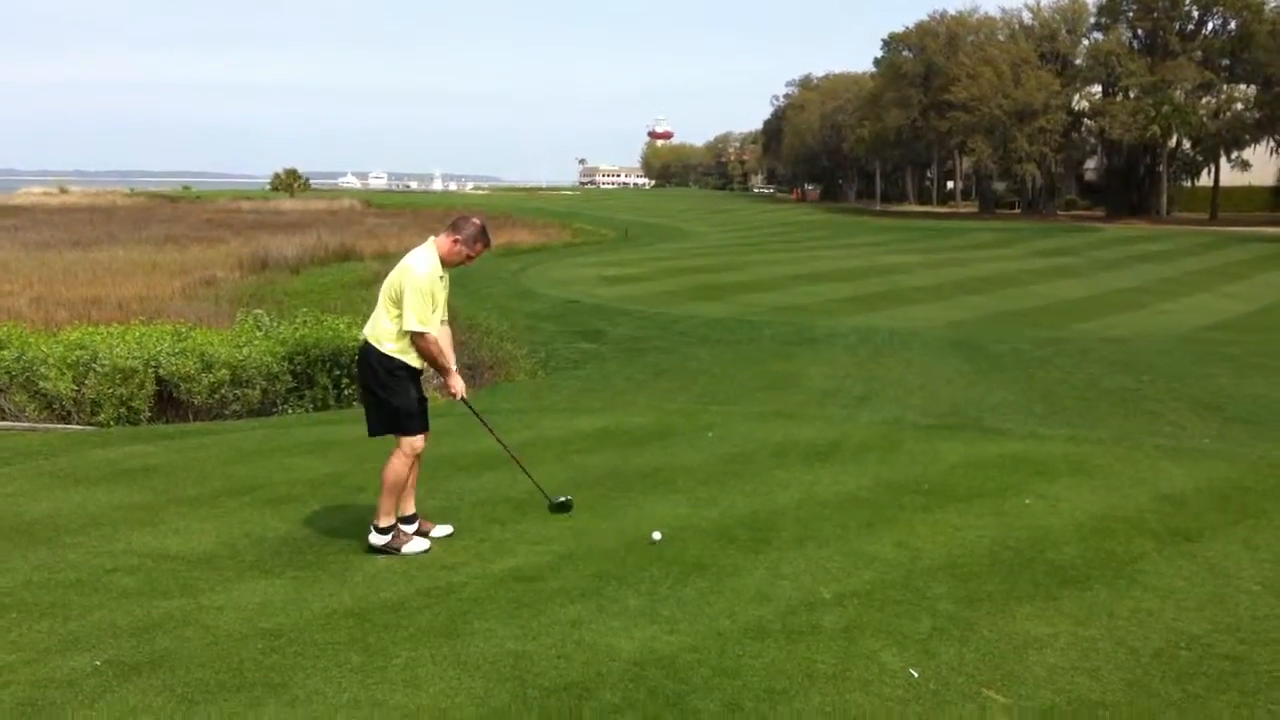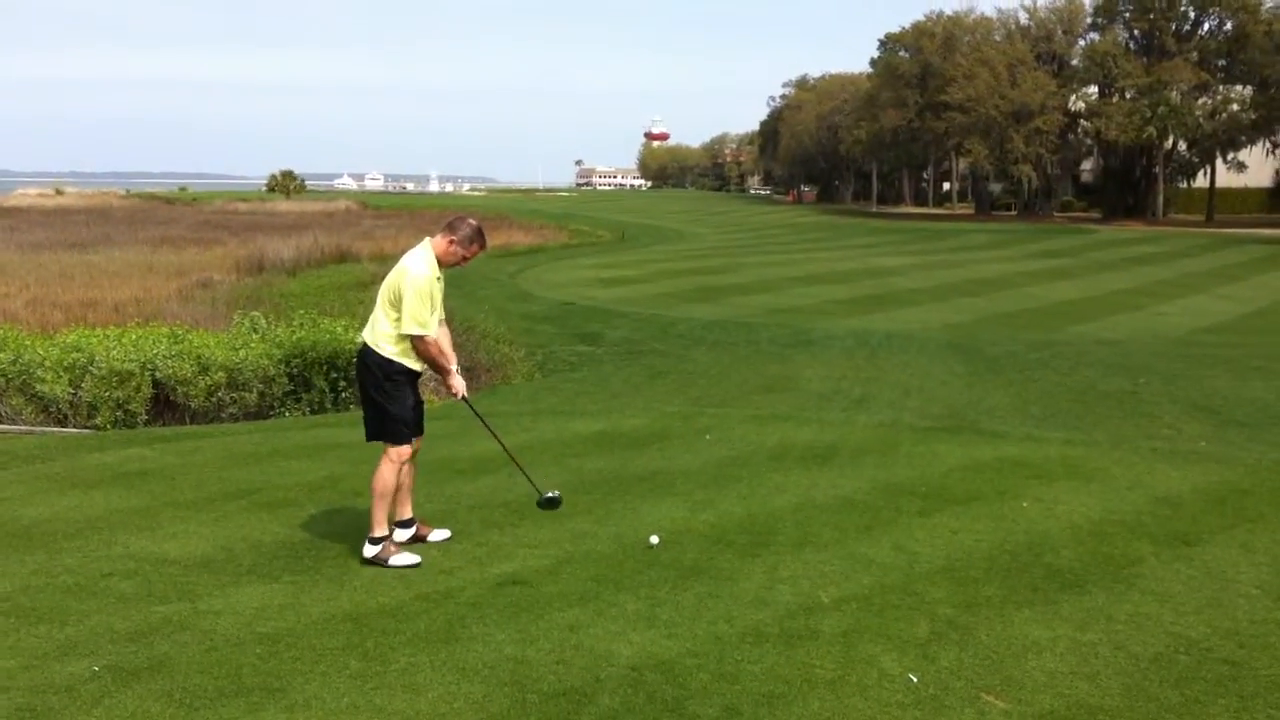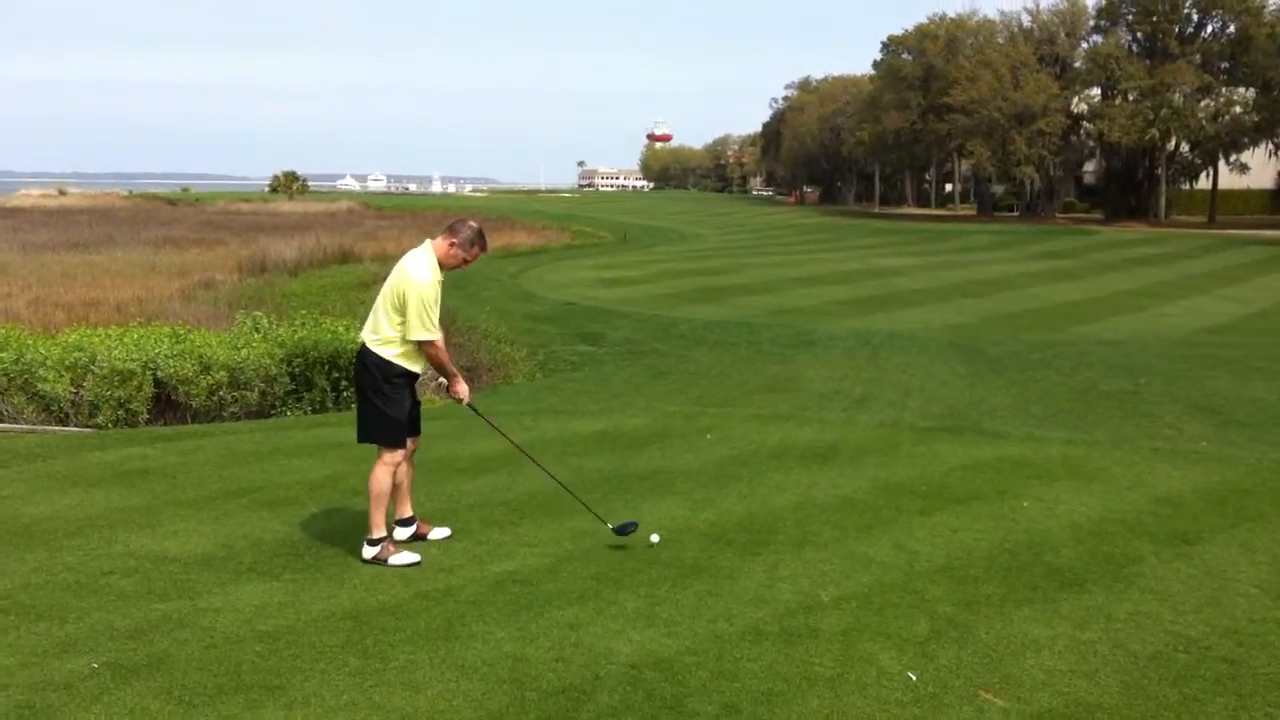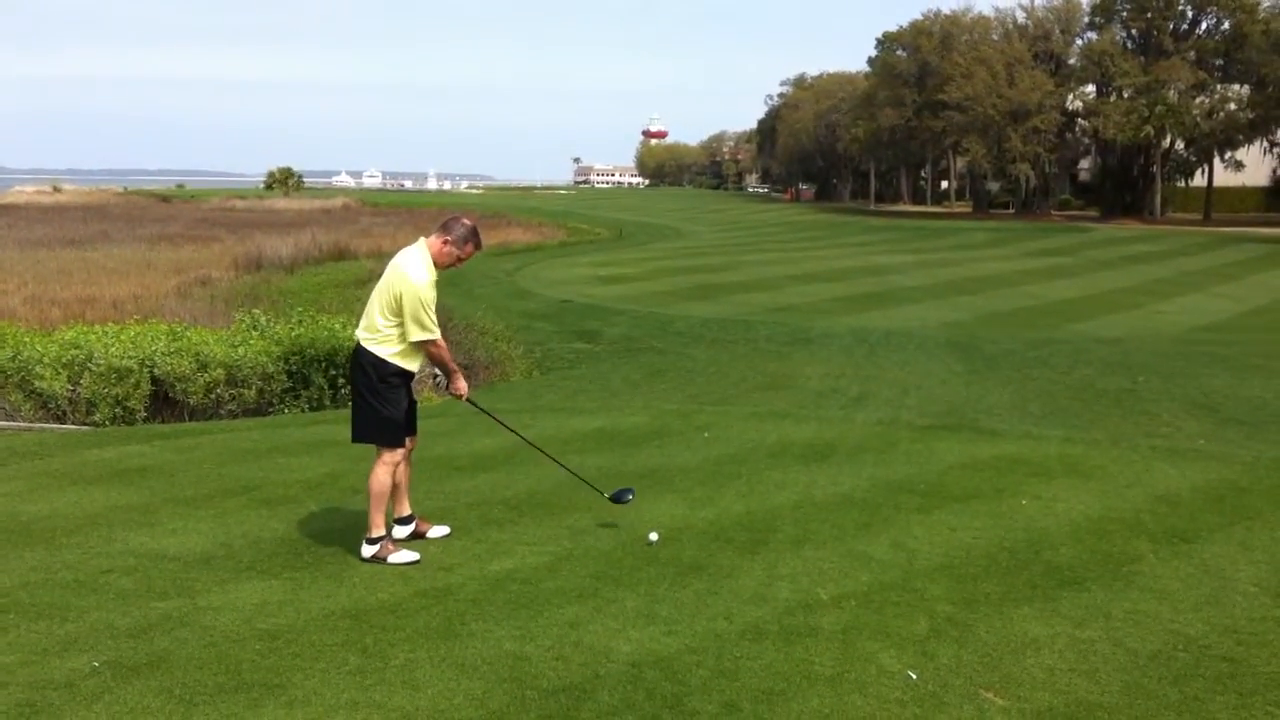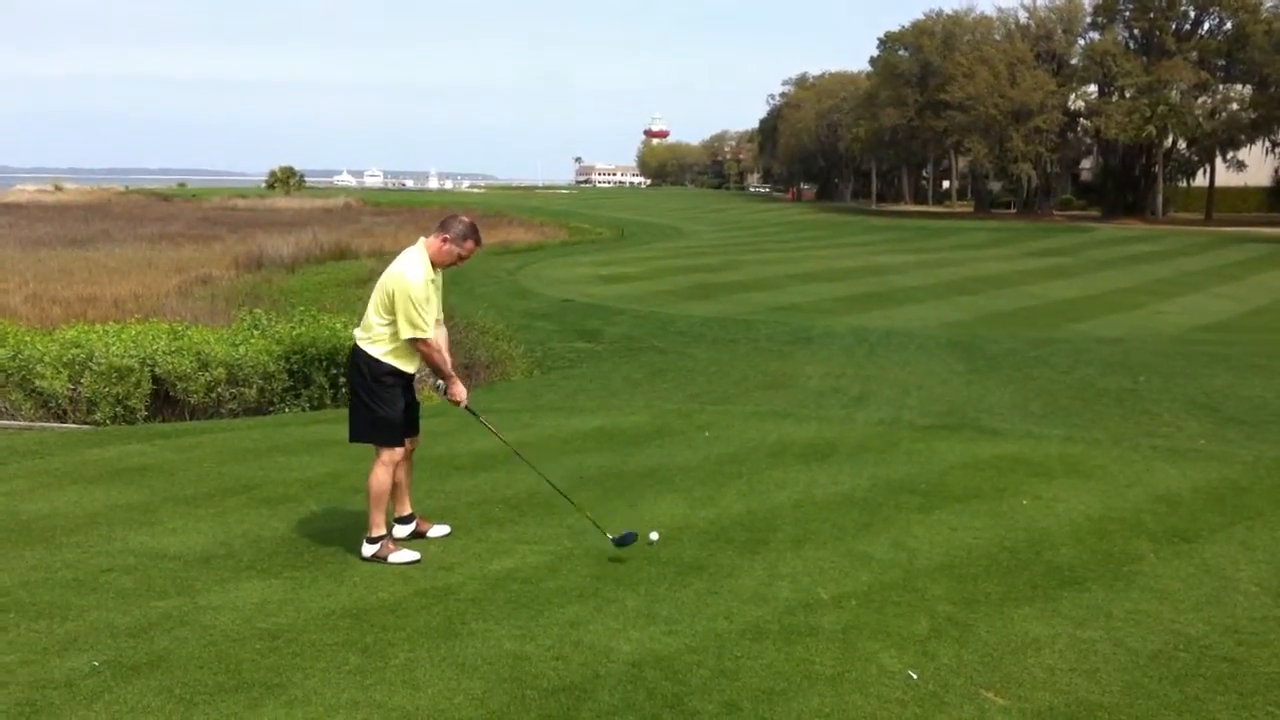
dt=0.2s
person 1, frame 1
left shoulder: (437, 267)
right shoulder: (421, 270)
left elbow: (440, 324)
right elbow: (421, 336)
left wrist: (453, 369)
right wrist: (447, 373)
left hip: (402, 362)
right hip: (385, 361)
left knee: (415, 442)
right knee: (410, 443)
left ankle: (407, 520)
right ankle: (383, 528)
person 1, frame 2
left shoulder: (429, 264)
right shoulder: (419, 273)
left elbow: (438, 324)
right elbow: (421, 339)
left wrist: (454, 367)
right wrist: (448, 374)
left hip: (399, 365)
right hip: (384, 365)
left knee: (410, 445)
right knee: (396, 451)
left ankle: (405, 524)
right ankle: (377, 541)
person 1, frame 3
left shoulder: (423, 258)
right shoulder: (422, 277)
left elbow: (432, 331)
right elbow: (429, 342)
left wrist: (448, 372)
right wrist: (455, 378)
left hip: (395, 365)
right hip: (383, 367)
left knee: (408, 445)
right knee: (390, 454)
left ankle: (405, 522)
right ankle: (375, 542)
person 1, frame 4
left shoulder: (416, 256)
right shoulder: (416, 277)
left elbow: (428, 332)
right elbow: (431, 341)
left wrist: (443, 370)
right wrist: (454, 375)
left hip: (392, 364)
right hip: (379, 367)
left knee: (406, 443)
right knee: (390, 453)
left ankle: (404, 521)
right ankle: (375, 540)
person 1, frame 5
left shoulder: (432, 269)
right shoulder: (411, 275)
left elbow: (436, 325)
right elbow: (422, 342)
left wrist: (450, 372)
right wrist: (451, 381)
left hip: (399, 367)
right hip: (375, 367)
left knee: (407, 444)
right knee: (389, 452)
left ankle: (405, 520)
right ankle: (376, 540)
